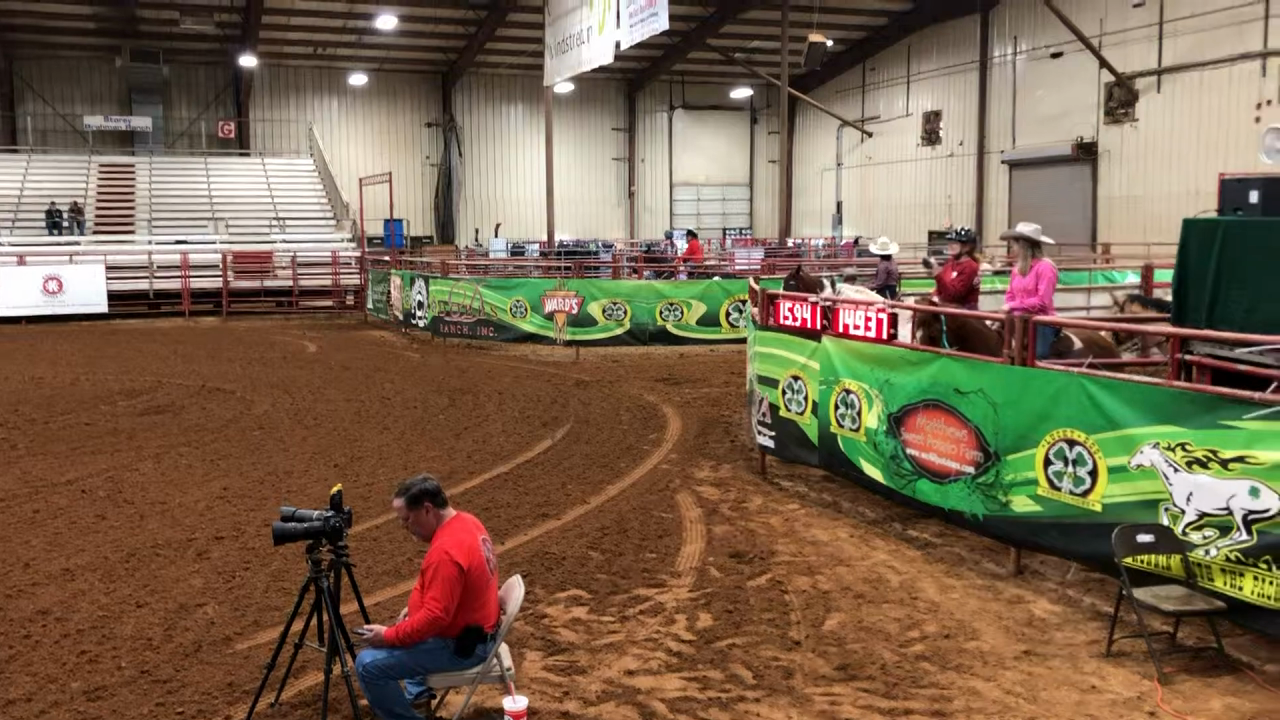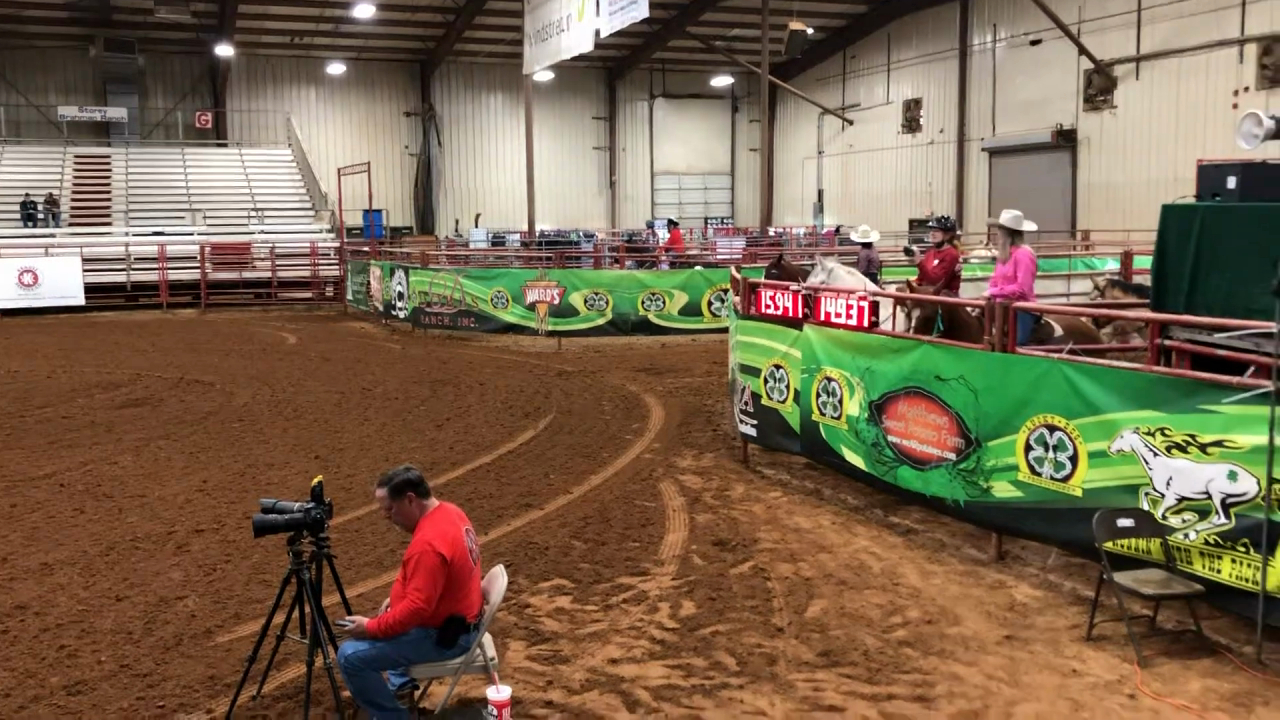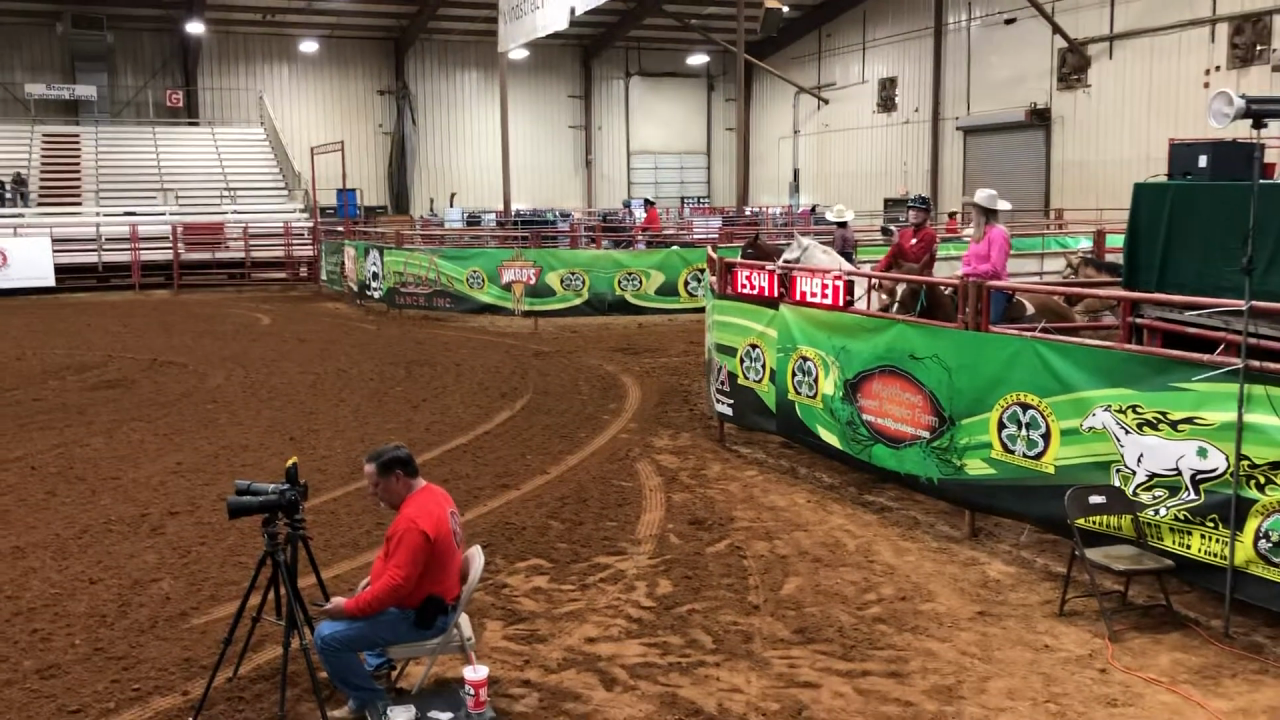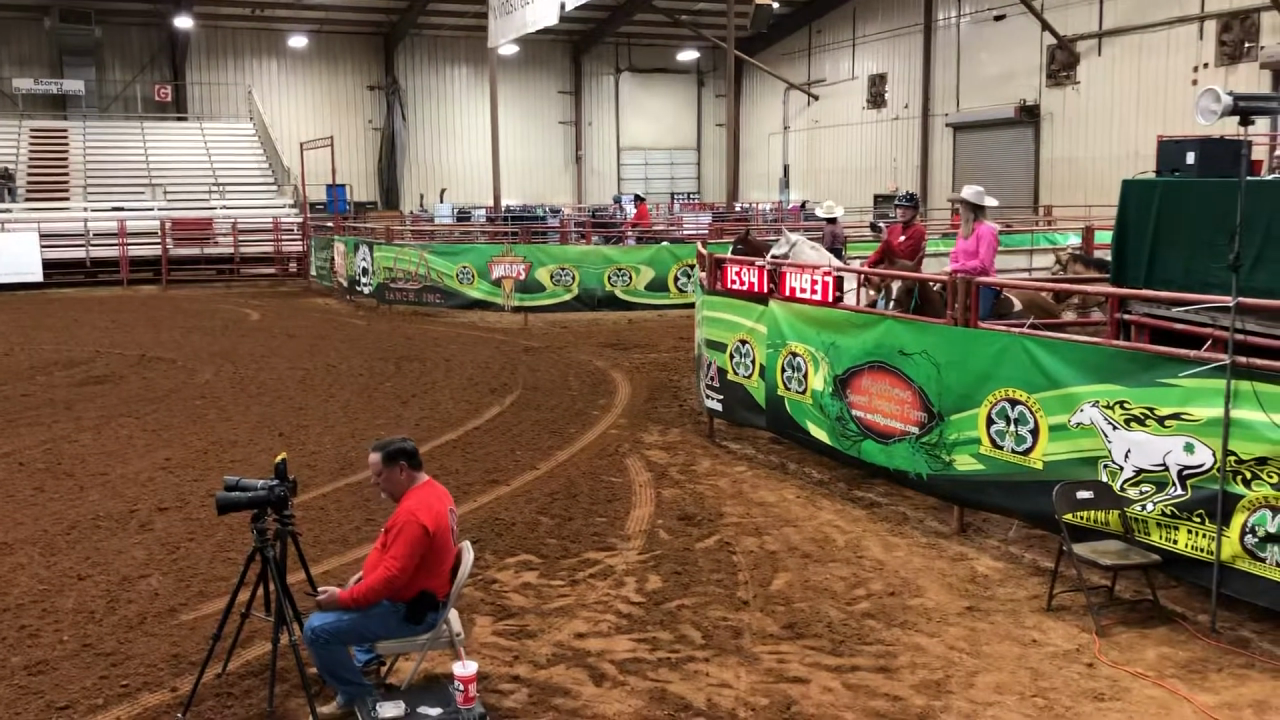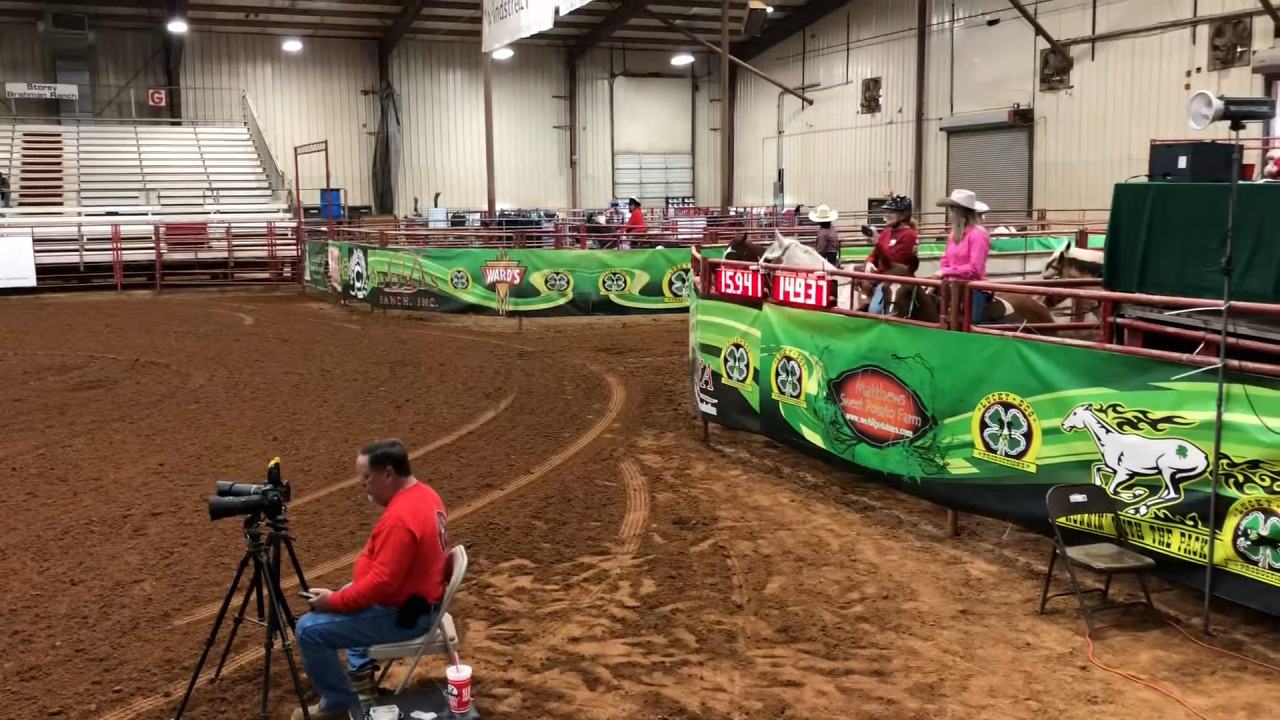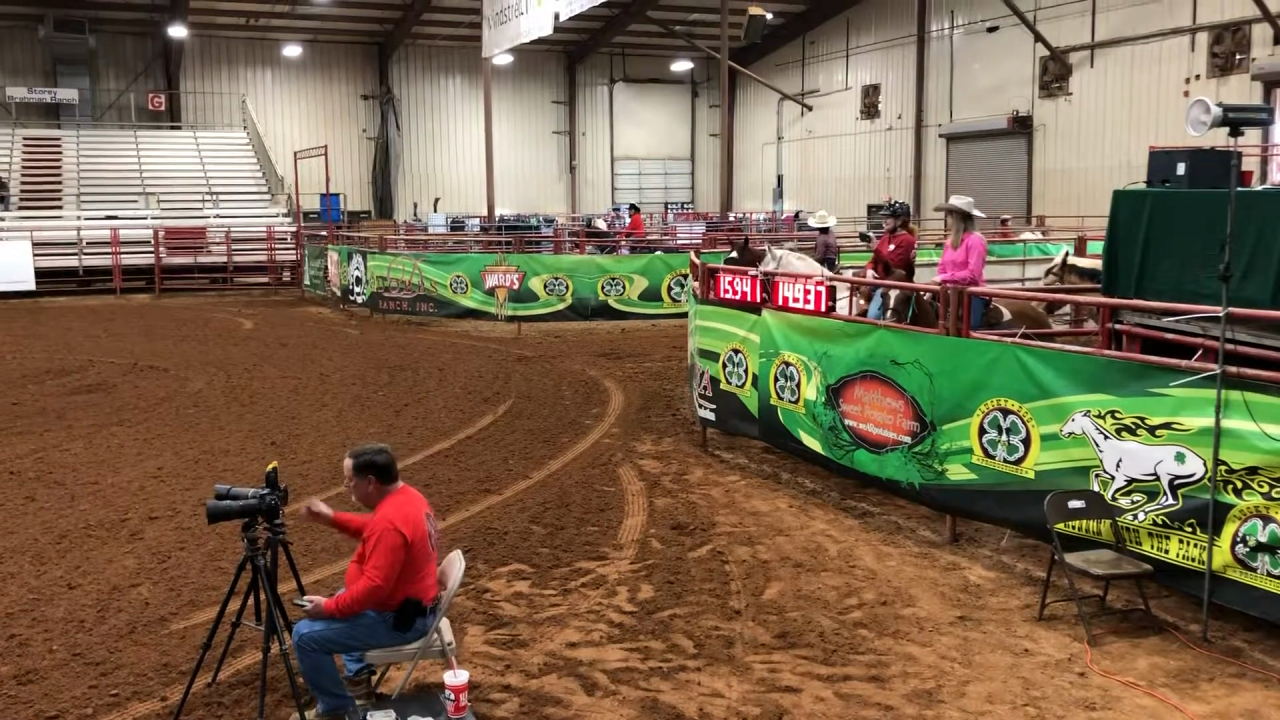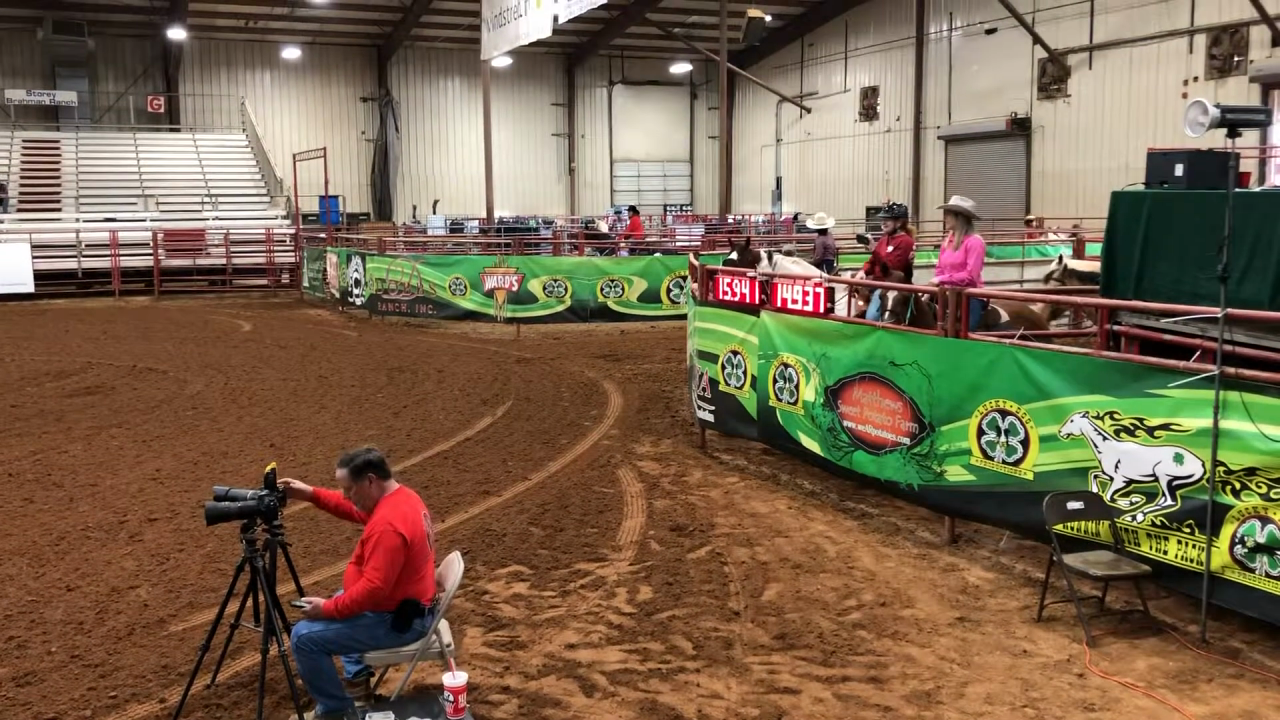
dt=0.4s
person 1, frame 1
left shoulder: (446, 551)
right shoulder: (467, 522)
left elbow: (435, 617)
left wrist: (388, 636)
right wrist: (416, 606)
left hip: (461, 645)
right hip: (473, 628)
left knee: (368, 664)
right knee: (406, 627)
right ankle: (417, 690)
person 1, frame 2
left shoulder: (429, 542)
right shoulder: (450, 512)
left elbow: (417, 608)
left wrist: (370, 627)
right wrist: (398, 597)
left hip: (443, 635)
right hip: (457, 620)
left knee: (351, 656)
right knee: (388, 618)
right ankle: (401, 682)
person 1, frame 3
left shoulder: (413, 520)
right shoulder: (435, 494)
left elbow: (396, 586)
left wrist: (349, 608)
right wrist: (376, 577)
left hip: (421, 616)
right hip: (434, 601)
left knee: (327, 636)
right knee: (366, 599)
right ankle: (378, 665)
person 1, frame 4
left shoulder: (413, 513)
right shoulder: (434, 492)
left elbow: (391, 577)
left wrist: (342, 598)
right wrist: (368, 572)
left hip: (410, 611)
right hip: (423, 597)
left knee: (317, 628)
right knee: (357, 594)
left ankle: (358, 696)
right ankle: (366, 662)
person 1, frame 5
left shoulder: (400, 518)
right shoulder: (425, 494)
left elbow: (381, 584)
left wrist: (334, 600)
left hip: (403, 615)
right hip: (416, 601)
left knee: (309, 629)
right knee: (348, 596)
right ankle: (361, 669)
person 1, frame 6
left shoulder: (389, 522)
right shoulder: (408, 496)
left elbow: (374, 587)
left wrist: (328, 608)
right wrist: (332, 519)
left hip: (399, 619)
right hip: (411, 605)
left knee: (305, 635)
right knee: (343, 599)
right ankle: (358, 676)
person 1, frame 7
left shoulder: (388, 523)
right shoulder: (402, 496)
left elbow: (373, 589)
right elbow: (356, 510)
left wrist: (327, 608)
right wrist: (312, 495)
left hip: (397, 620)
right hip: (408, 605)
left knee: (304, 636)
right knee: (342, 600)
right ankle: (357, 677)
